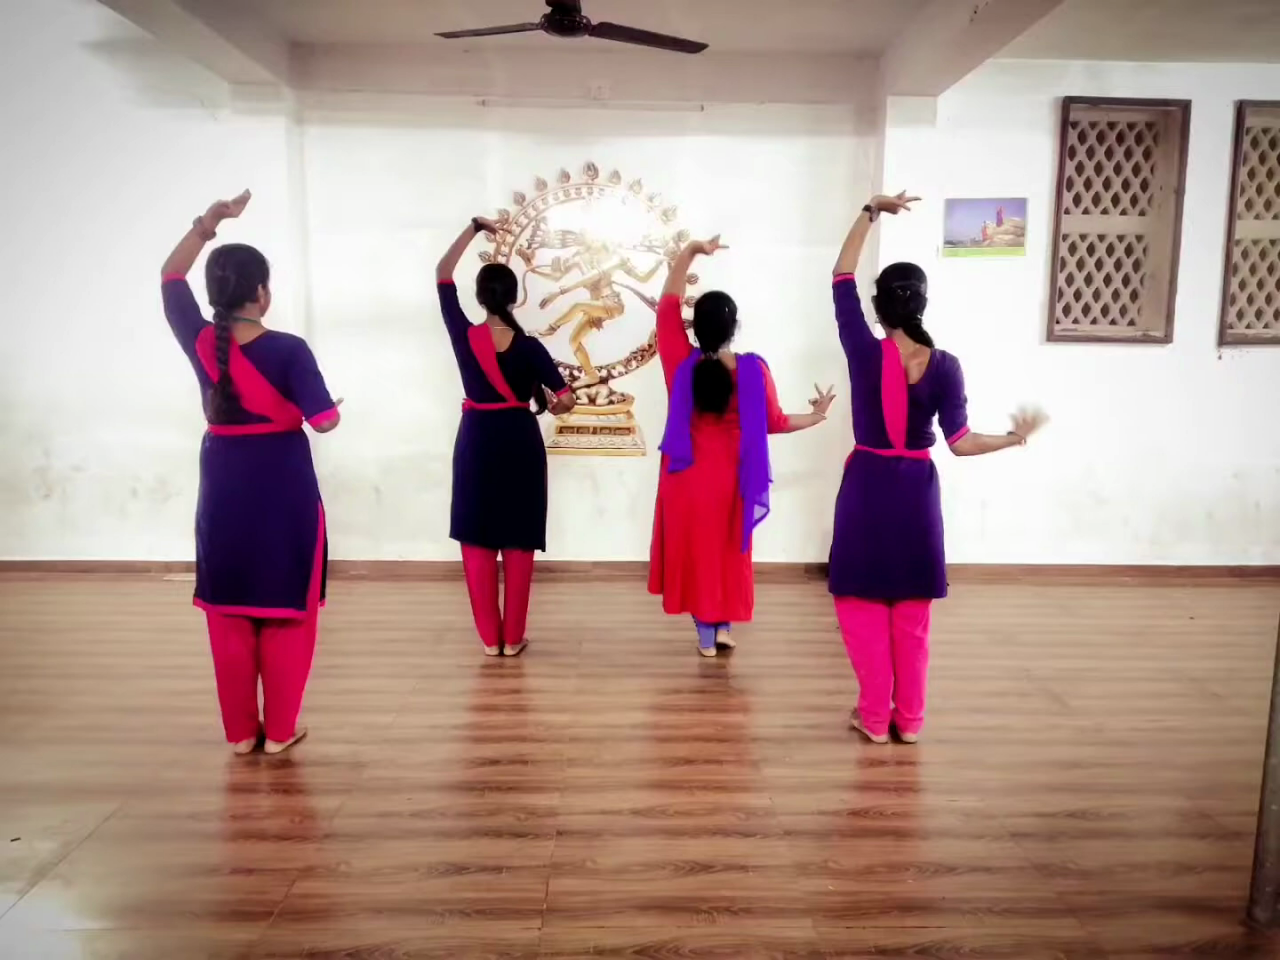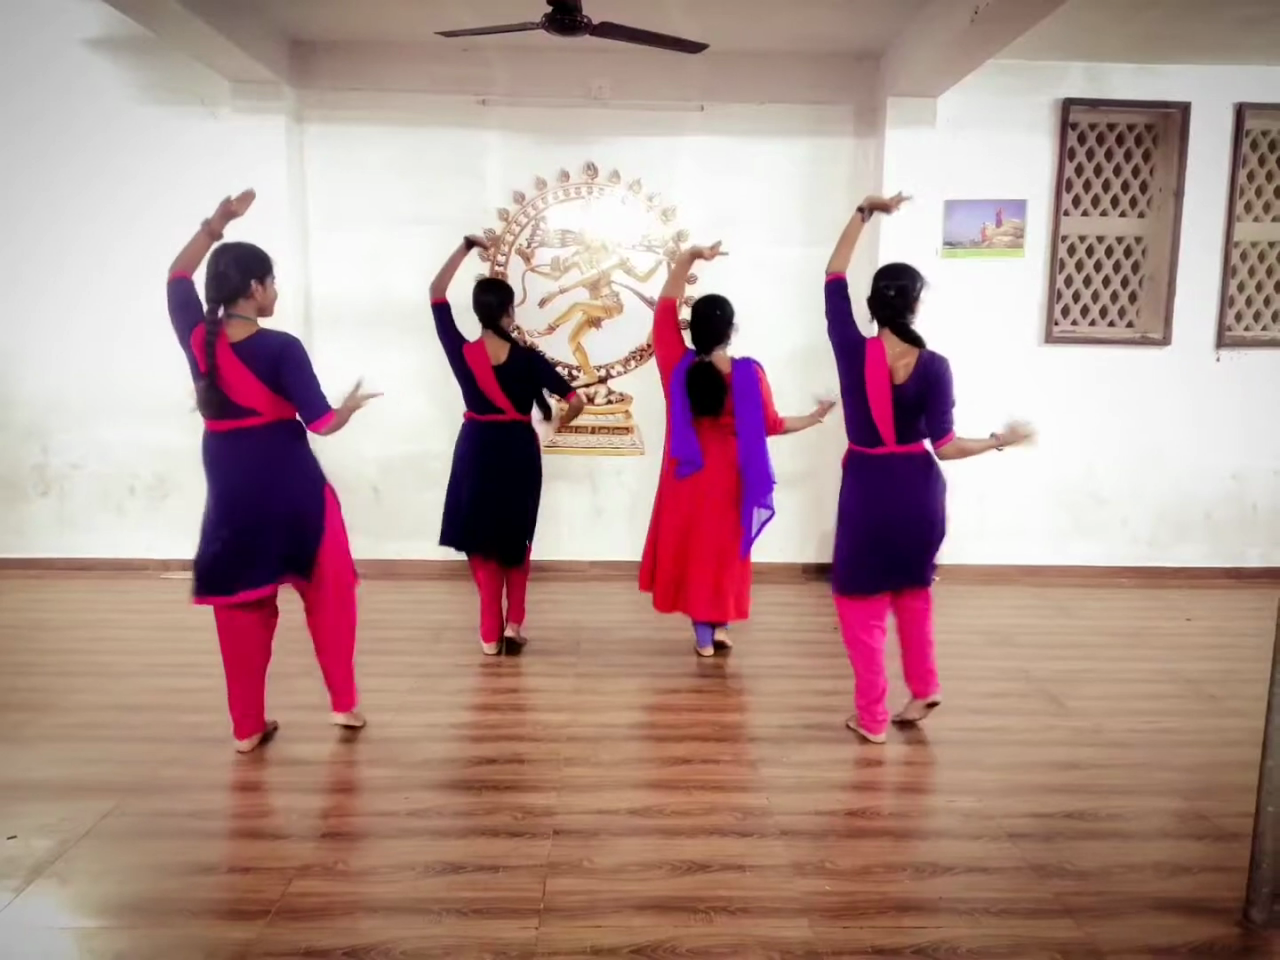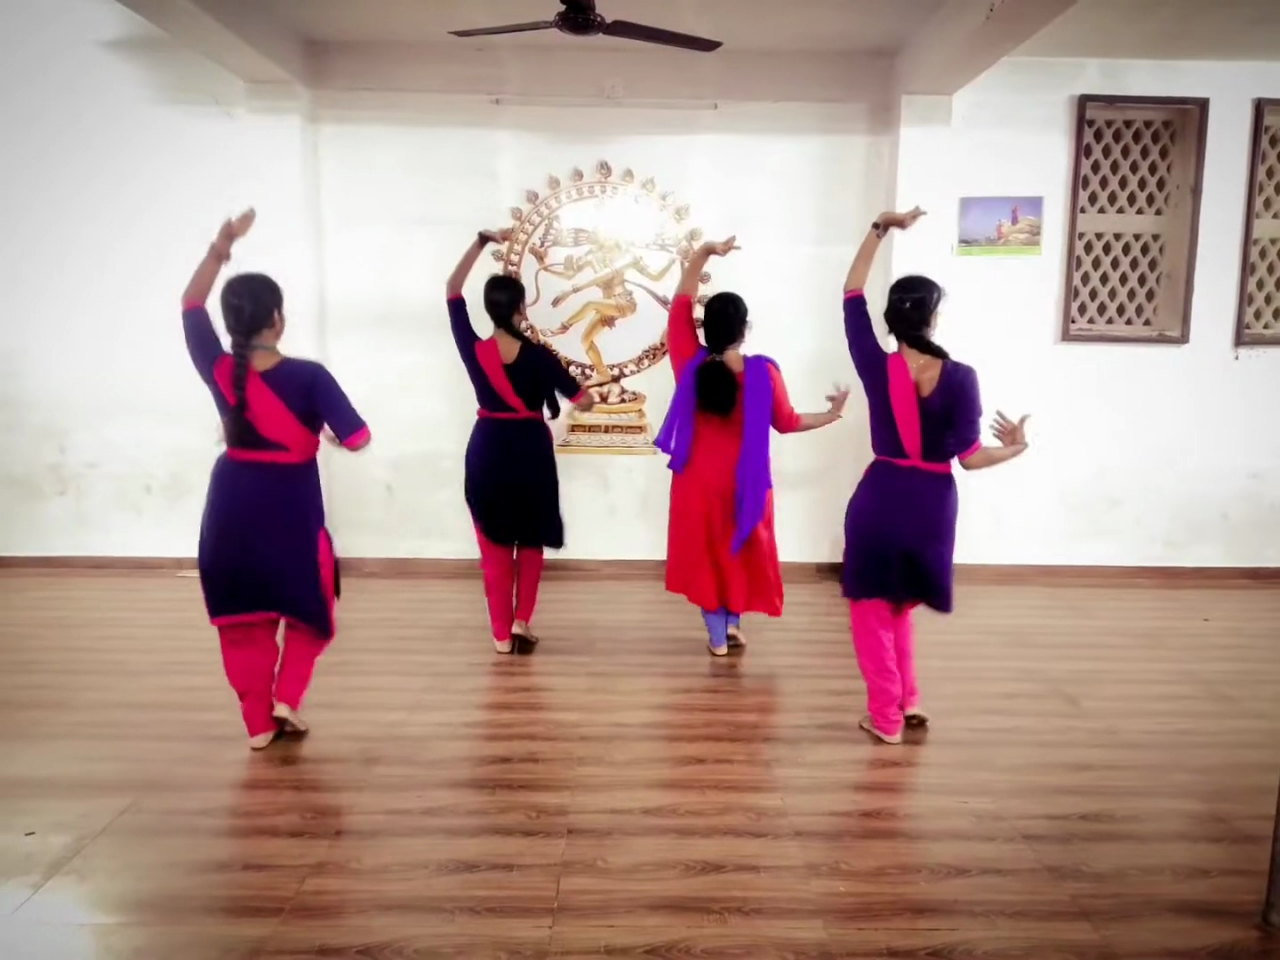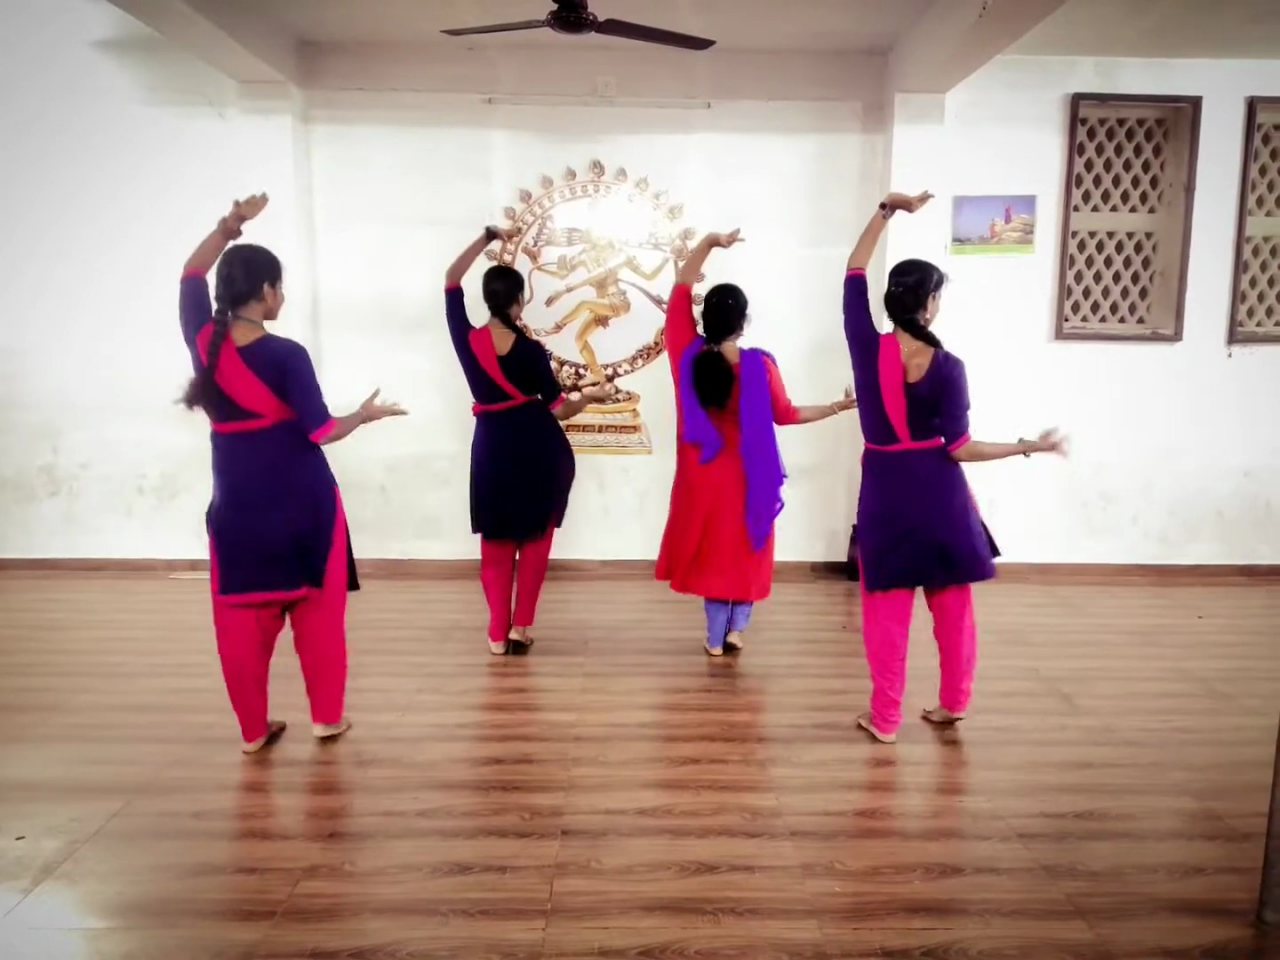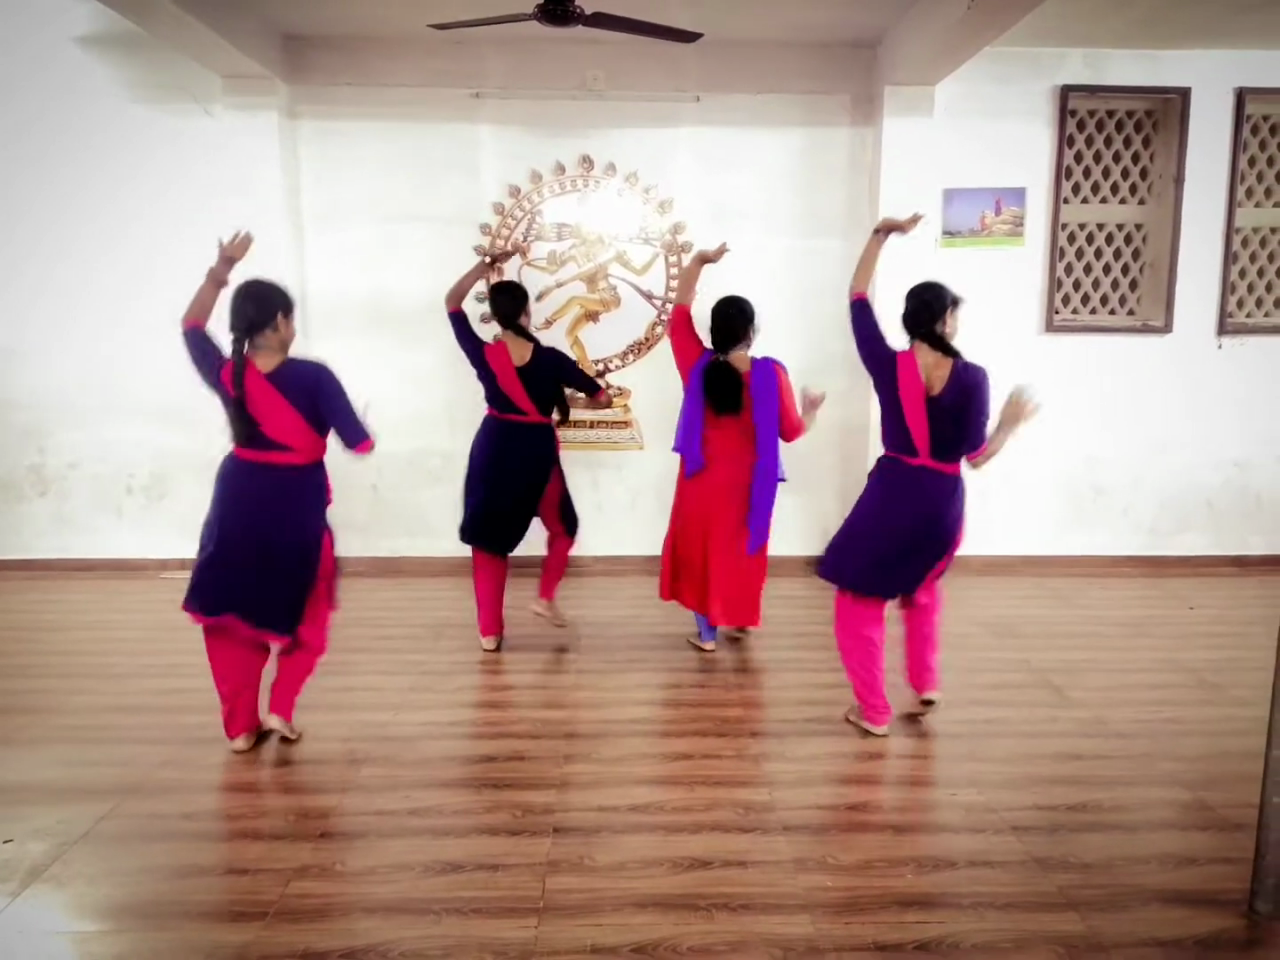
dt=0.5s
person 1, frame 1
left shoulder: (201, 343)
right shoulder: (288, 350)
left elbow: (170, 276)
right elbow: (324, 420)
left wrist: (209, 221)
right wrist: (329, 408)
left hip: (224, 488)
right hip: (284, 488)
left knee: (230, 611)
right knee: (287, 612)
left ankle: (241, 731)
right ankle: (280, 730)
person 1, frame 2
left shoulder: (197, 340)
right shoulder: (281, 348)
left elbow: (177, 276)
right elbow: (322, 423)
left wrist: (217, 222)
right wrist: (353, 401)
left hip: (230, 489)
right hip: (290, 484)
left knee: (241, 606)
right knee: (330, 589)
left ankle: (247, 727)
right ankle: (344, 703)
person 1, frame 3
left shoulder: (219, 372)
right shoulder: (307, 376)
left elbow: (189, 306)
right elbow: (357, 439)
left wrist: (221, 247)
right wrist: (324, 430)
left hip: (231, 510)
right hip: (292, 510)
left knee: (241, 616)
right knee: (308, 606)
left ankle: (259, 722)
right ankle: (287, 695)
person 1, frame 4
left shoulder: (202, 339)
right shoulder: (285, 355)
left elbow: (192, 273)
right elbow: (321, 431)
left wrist: (231, 223)
right wrist: (366, 414)
left hip: (237, 494)
right hip: (300, 488)
left knee: (242, 612)
right knee: (317, 607)
left ankle: (253, 729)
right ankle: (327, 715)
person 1, frame 5
left shoulder: (225, 373)
right shoulder: (312, 377)
left elbow: (190, 322)
right elbow: (362, 444)
left wrist: (222, 266)
right wrist: (335, 430)
left hip: (237, 508)
right hip: (298, 513)
left knee: (234, 625)
right knee: (305, 617)
left ankle: (240, 726)
right ankle: (280, 708)
person 2, frame 1
left shoulder: (865, 352)
right shoulder: (944, 366)
left elbow: (842, 277)
right elbow: (961, 443)
left wrist: (872, 212)
right wrist: (1018, 436)
left hip: (867, 485)
right hip: (917, 490)
left knee: (862, 606)
right knee: (912, 612)
left ankle: (875, 717)
right ankle: (909, 718)
person 2, frame 2
left shoulder: (853, 351)
right shoulder: (933, 367)
left elbow: (834, 277)
right elbow: (945, 447)
left wrist: (865, 212)
right wrist: (1005, 439)
left hip: (866, 488)
right hip: (917, 489)
left knee: (862, 607)
right knee: (912, 594)
left ankle: (872, 718)
right ankle: (924, 689)
person 2, frame 3
left shoulder: (877, 367)
right shoulder: (960, 378)
left elbow: (851, 295)
right elbow: (971, 457)
left wrist: (880, 228)
right wrist: (1015, 446)
left hip: (881, 498)
right hip: (933, 505)
left knee: (871, 611)
right knee: (896, 607)
left ankle: (886, 717)
right ankle: (908, 701)
person 2, frame 4
left shoulder: (867, 347)
right shoulder: (947, 368)
left elbow: (854, 273)
right elbow: (961, 448)
left wrist: (886, 210)
right wrist: (1027, 446)
left hip: (885, 487)
right hip: (939, 488)
left knee: (886, 609)
right knee: (952, 602)
left ankle: (885, 718)
right ankle: (954, 701)
person 2, frame 5
left shoulder: (884, 364)
right shoulder: (971, 378)
left elbow: (858, 299)
right elbow: (976, 455)
left wrist: (880, 235)
right wrist: (1013, 418)
left hip: (889, 496)
right hip: (941, 502)
left knee: (859, 604)
right knee: (920, 595)
left ankle: (874, 711)
right ankle: (925, 684)
person 3, frame 1
left shoulder: (463, 337)
right shoulder: (528, 347)
left elbow: (442, 273)
right elbow: (565, 401)
left wrist: (475, 227)
right wrist: (545, 403)
left hip: (476, 442)
right hip: (520, 442)
left knee: (478, 544)
right knee: (519, 544)
left ankle: (490, 638)
right ankle: (513, 638)
person 3, frame 2
left shoulder: (460, 351)
right shoulder: (527, 359)
left elbow: (436, 292)
right elbow: (575, 402)
left wrist: (468, 245)
right wrist: (561, 422)
left hip: (476, 452)
right hip: (519, 453)
left knee: (481, 548)
right knee: (513, 544)
left ankle: (490, 636)
right ankle: (513, 626)
person 3, frame 3
left shoulder: (474, 351)
right shoulder: (538, 357)
left elbow: (452, 292)
right elbow: (584, 402)
left wrist: (480, 243)
right wrist: (585, 398)
left hip: (488, 452)
right hip: (532, 453)
left knee: (495, 547)
right knee: (529, 544)
left ankle: (502, 631)
right ankle: (522, 623)
person 3, frame 4
left shoulder: (467, 340)
right shoulder: (530, 350)
left elbow: (451, 279)
right elbow: (561, 409)
left wrist: (487, 237)
right wrist: (591, 395)
left hip: (492, 444)
right hip: (538, 443)
left knee: (497, 546)
right knee: (536, 541)
left ankle: (498, 634)
right ankle: (520, 627)
person 3, frame 5
left shoulder: (483, 355)
right shoulder: (550, 359)
left elbow: (452, 303)
right elbow: (602, 398)
left wrist: (488, 264)
right wrist: (570, 388)
left hip: (492, 450)
right hip: (537, 453)
left knee: (489, 546)
right knee: (562, 527)
left ankle: (490, 631)
right ankle: (545, 598)
person 4, frame 1
left shoulder: (681, 364)
right shoulder: (754, 369)
left elbow: (667, 305)
right elbow: (775, 422)
left wrist: (690, 251)
right wrist: (817, 415)
left hip: (689, 477)
right hip: (731, 478)
left knee: (695, 549)
right knee: (727, 550)
left ankle: (706, 637)
right ankle: (723, 627)
person 4, frame 2
left shoulder: (676, 366)
right shoulder: (749, 373)
left elbow: (665, 308)
right elbow: (770, 425)
left wrist: (690, 256)
right wrist: (815, 417)
left hip: (688, 481)
right hip: (731, 480)
left knee: (692, 550)
right knee: (726, 551)
left ankle: (704, 637)
right ankle: (720, 627)
person 4, frame 3
left shoulder: (690, 365)
right shoulder: (763, 372)
left elbow: (679, 307)
right elbow: (787, 422)
left wrist: (703, 253)
right wrist: (833, 413)
left hip: (698, 478)
right hip: (744, 480)
left knee: (706, 551)
right knee: (745, 550)
left ankle: (718, 637)
right ankle: (733, 624)
person 4, frame 4
left shoulder: (687, 354)
right shoulder: (759, 364)
left elbow: (679, 294)
right elbow: (784, 414)
left wrist: (708, 243)
right wrist: (836, 408)
left hip: (702, 471)
right hip: (748, 473)
left knee: (711, 547)
right knee: (744, 546)
left ankle: (715, 639)
right ankle: (736, 630)
person 4, frame 5
left shoulder: (697, 367)
right shoulder: (771, 374)
left elbow: (679, 315)
right elbow: (792, 431)
left wrist: (699, 261)
right wrist: (812, 406)
left hip: (705, 480)
right hip: (753, 483)
left knee: (702, 550)
right knee: (742, 548)
left ankle: (707, 632)
right ankle: (740, 618)
